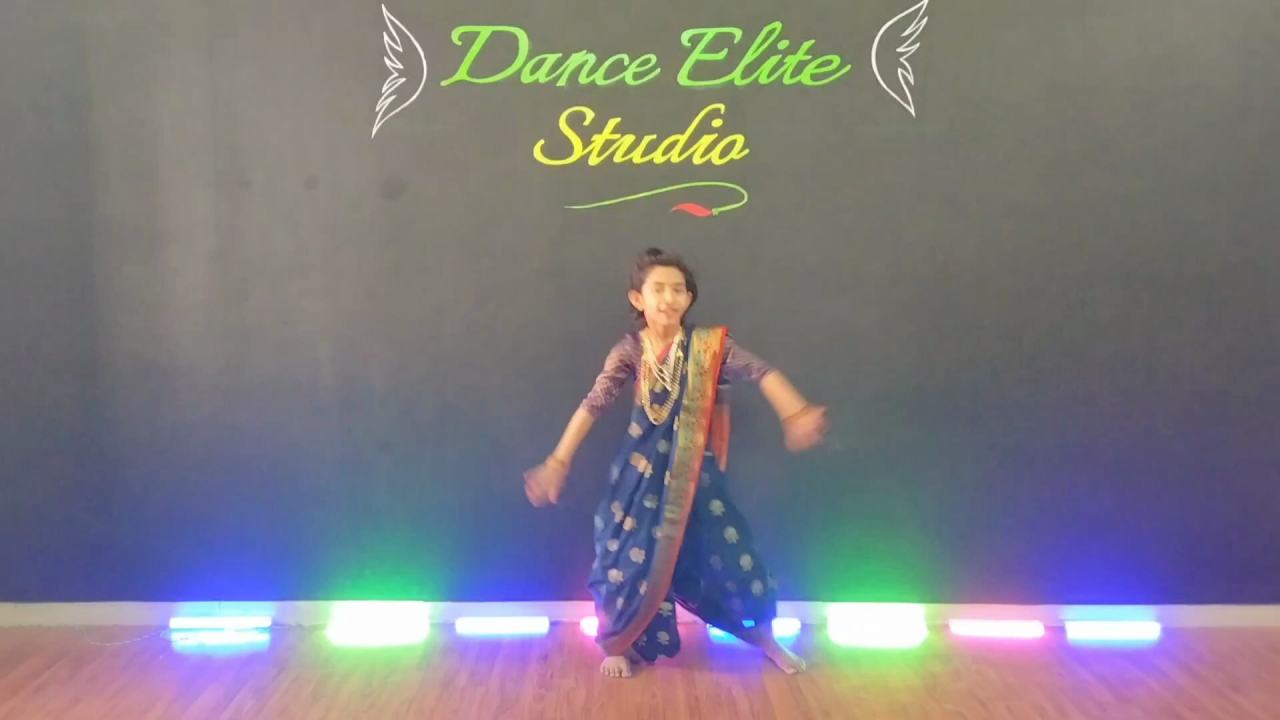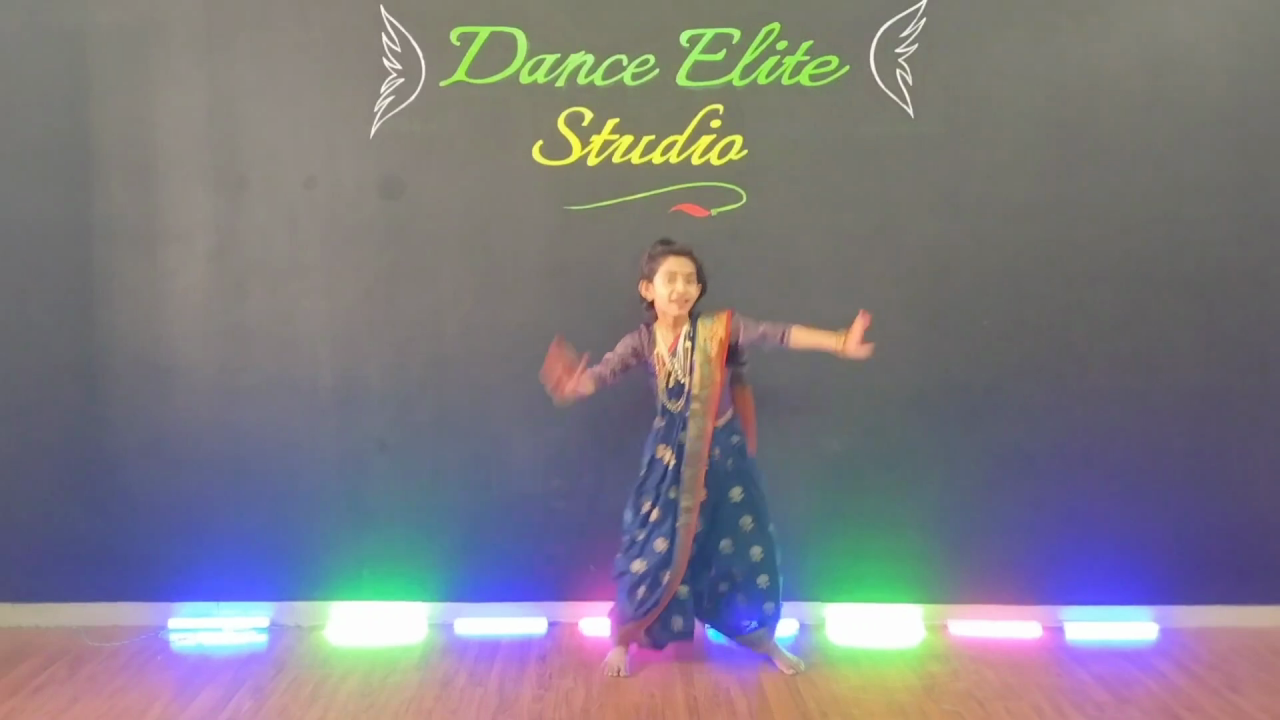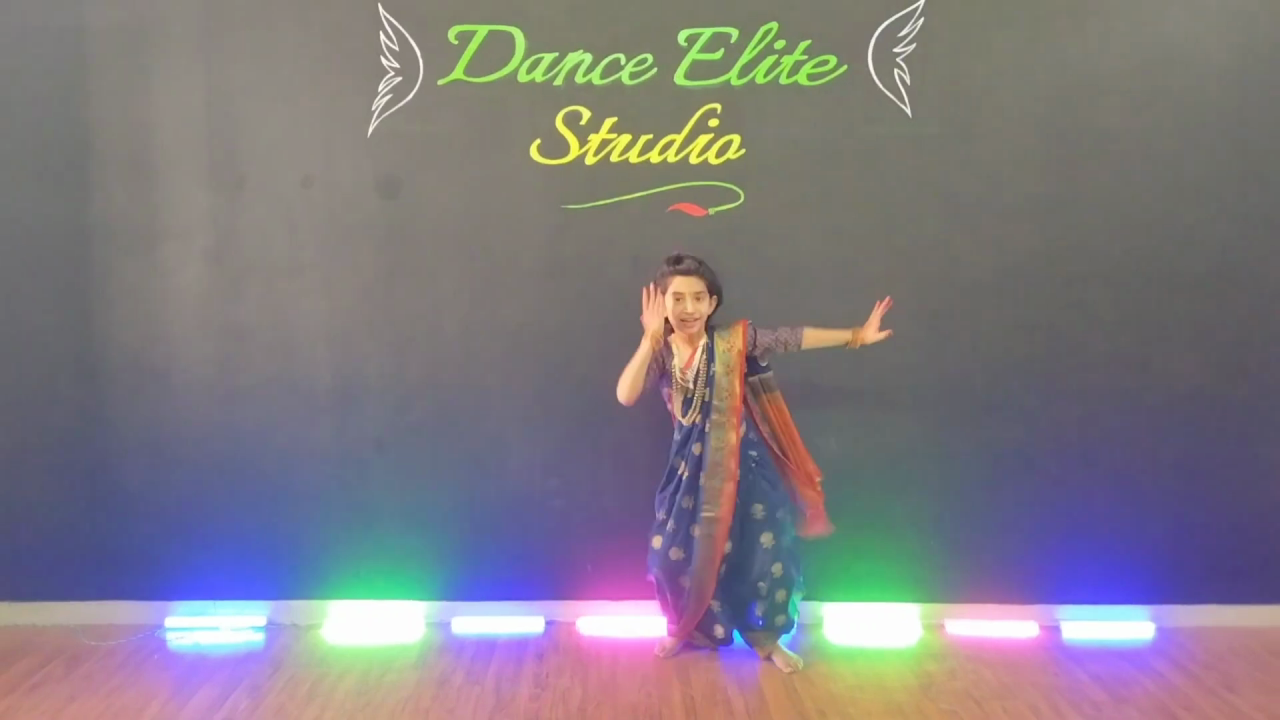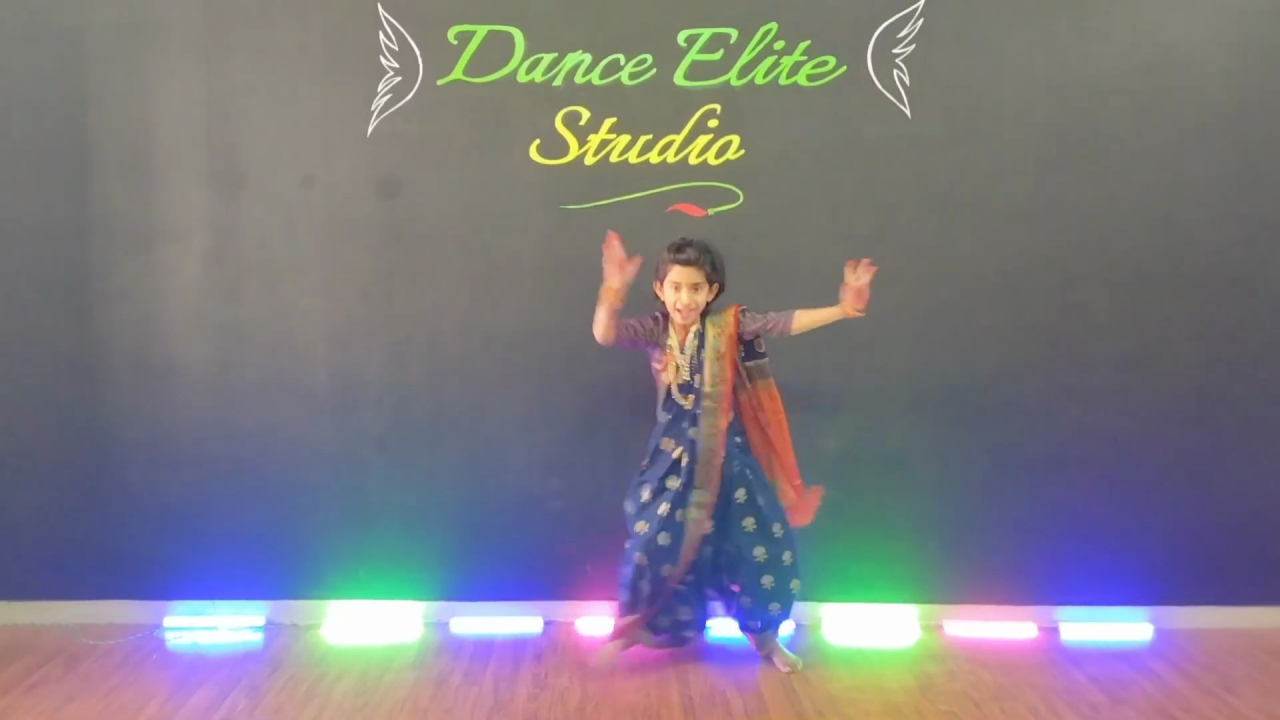
dt=0.2s
person 1, frame 1
left shoulder: (710, 345)
right shoulder: (629, 350)
left elbow: (762, 373)
right elbow: (592, 405)
left wrist: (795, 413)
right wrist: (558, 461)
left hip: (696, 470)
right hip: (644, 471)
left knee: (732, 552)
right knee: (628, 557)
left ankle: (762, 636)
right ankle: (619, 643)
person 1, frame 2
left shoulder: (720, 328)
right shoulder: (640, 341)
left elbow: (778, 334)
right elbow: (591, 380)
left wrist: (840, 343)
right wrist: (570, 380)
left hip: (721, 458)
right hip: (667, 460)
left knee: (748, 545)
right knee: (651, 547)
left ankle: (761, 637)
right ankle: (625, 639)
person 1, frame 3
left shoulder: (737, 341)
right shoulder: (660, 355)
left elbow: (795, 339)
right elbow: (626, 395)
left wrist: (857, 336)
right wrist: (650, 338)
left hip: (744, 468)
right hip: (690, 472)
left knee: (765, 554)
right knee: (678, 552)
left ankle: (765, 638)
right ankle: (688, 627)
person 1, frame 4
left shoulder: (731, 325)
right shoulder: (652, 330)
left elbow: (785, 323)
right elbow: (604, 335)
left wrist: (843, 307)
right wrist: (613, 291)
left hip: (728, 456)
right hip: (674, 458)
left knee: (757, 544)
right knee: (658, 542)
left ankle: (764, 635)
right ankle: (633, 627)
